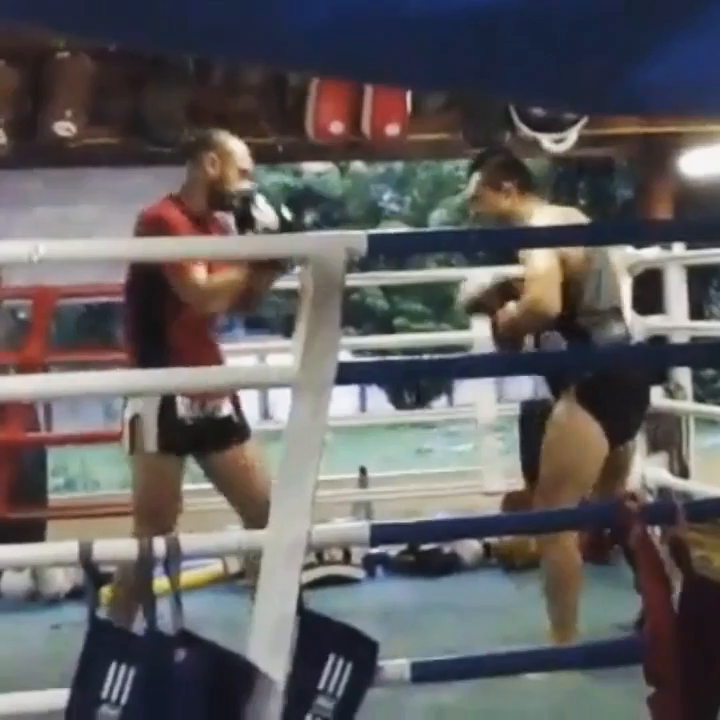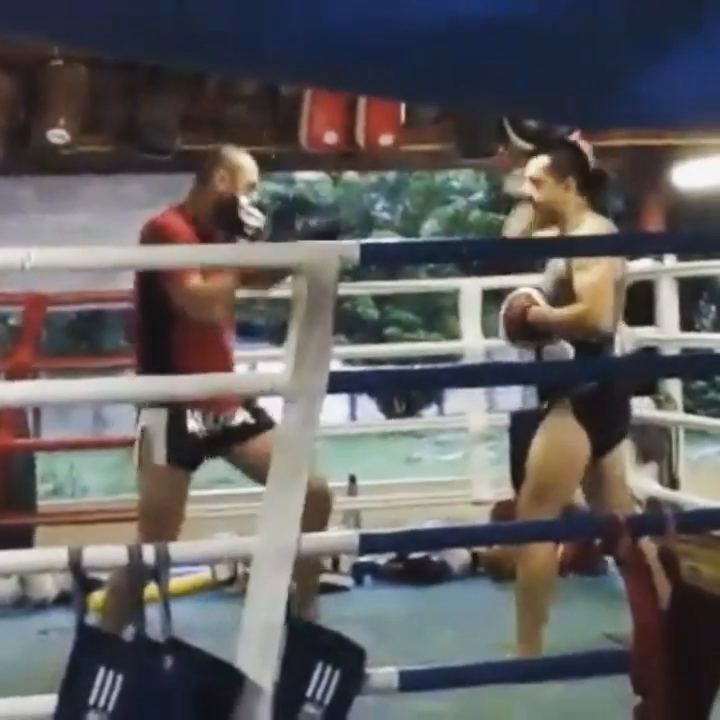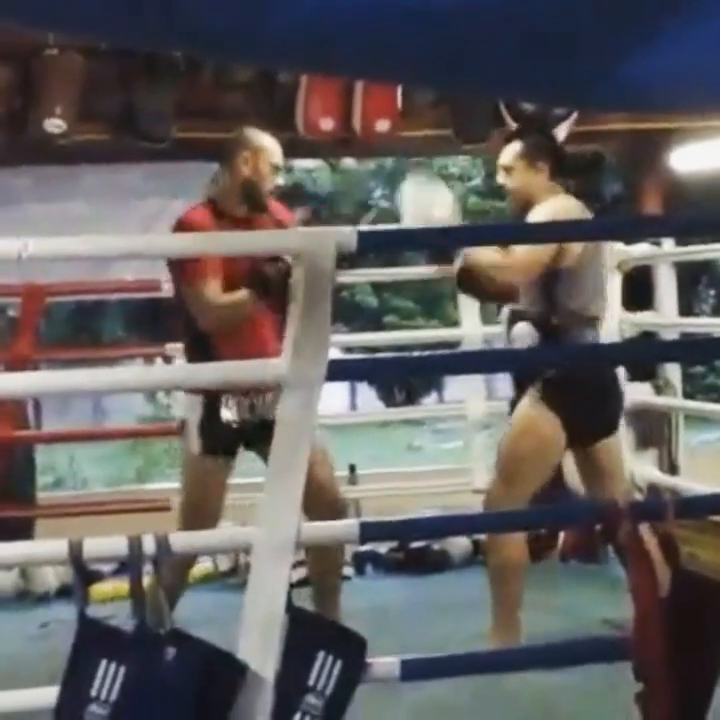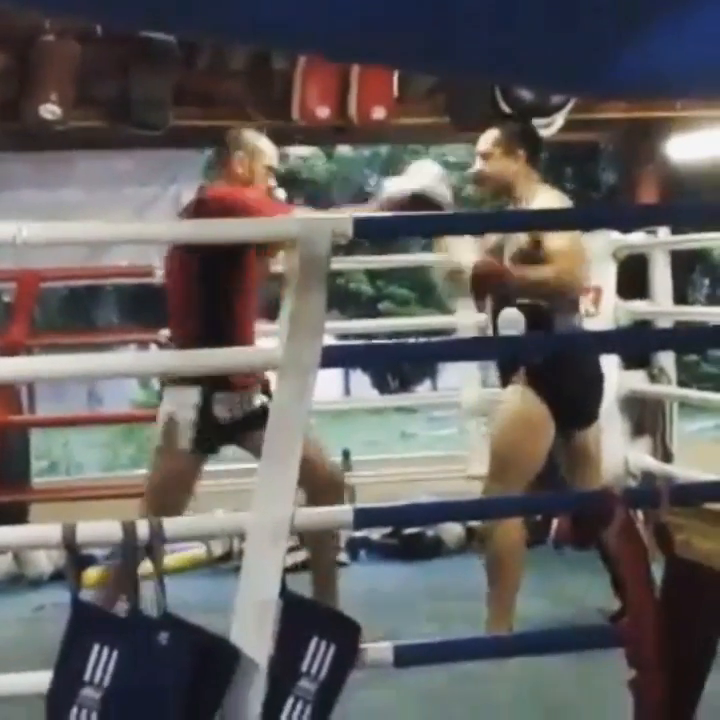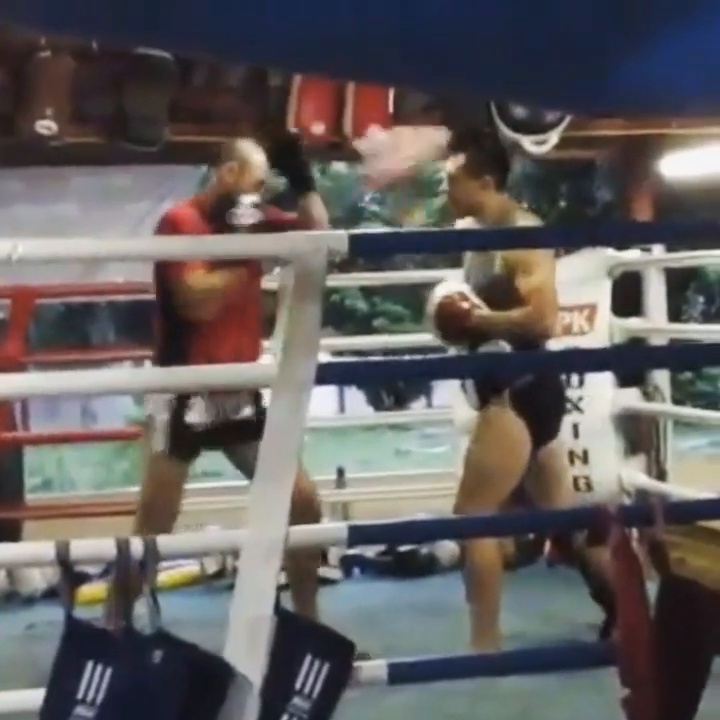
dt=0.7s
person 1, frame 1
left shoulder: (541, 231)
right shoulder: (569, 218)
left elbow: (544, 304)
left wrist: (506, 323)
right wrist: (513, 300)
left hip: (593, 381)
right hip: (622, 373)
left knee: (550, 513)
right knee: (613, 502)
left ankle: (563, 645)
person 1, frame 2
left shoulder: (592, 239)
right shoulder: (564, 235)
left elbow: (597, 318)
left wrist: (535, 317)
left hip: (582, 395)
right hip: (595, 394)
left knee: (532, 521)
right knee: (620, 521)
left ankle: (526, 654)
person 1, frame 3
left shoulder: (553, 213)
right shoulder: (562, 217)
left elbow: (511, 272)
right elbow: (516, 286)
left wrist: (463, 253)
right wrist: (471, 266)
left hip: (560, 377)
right hip: (590, 375)
left knee: (503, 505)
right knee: (617, 507)
left ankle: (504, 640)
person 1, frame 4
left shoulder: (545, 204)
right shoulder: (521, 212)
left elbow: (571, 276)
right elbow: (494, 277)
left wrist: (506, 276)
left hip: (547, 365)
right hip: (572, 363)
left knee: (500, 495)
right knee: (592, 493)
left ankle: (499, 629)
person 1, frame 5
left shoulder: (521, 235)
right shoulder: (476, 230)
left elbow: (543, 320)
left wrist: (476, 321)
left hip: (520, 389)
right hip: (516, 388)
left knee: (473, 513)
right knee: (562, 510)
left ankle: (485, 646)
person 2, frame 1
left shoulder: (215, 225)
right shoulder: (162, 221)
left elbow: (243, 300)
right elbow: (206, 298)
left wrist: (271, 258)
left hip: (212, 395)
right hip: (162, 399)
left knee: (266, 514)
right knee: (154, 534)
person 2, frame 2
left shoulder: (225, 228)
right shoulder: (170, 231)
left elbow: (266, 277)
right elbow: (205, 307)
left hip: (228, 401)
right hip: (173, 410)
left knee: (314, 496)
right knee: (156, 545)
left ankle: (305, 625)
person 2, frame 3
left shoulder: (271, 216)
right shoulder: (195, 225)
right elbow: (208, 313)
right wrist: (264, 285)
left hip: (273, 393)
right hip: (216, 401)
left knee: (329, 506)
right knee: (194, 534)
person 2, frame 4
left shoulder: (249, 208)
right shoulder: (219, 203)
right wrist: (386, 204)
left hip: (243, 386)
right hip: (200, 391)
left knee: (325, 483)
right knee: (156, 522)
left ankle: (328, 612)
person 2, frame 5
left shoulder: (249, 218)
right shoulder: (180, 222)
left elbow: (320, 236)
right elbow: (199, 302)
left wrist: (303, 181)
left hip: (240, 396)
right hip: (184, 398)
left knee: (304, 505)
right knee: (153, 529)
left ankle: (309, 624)
